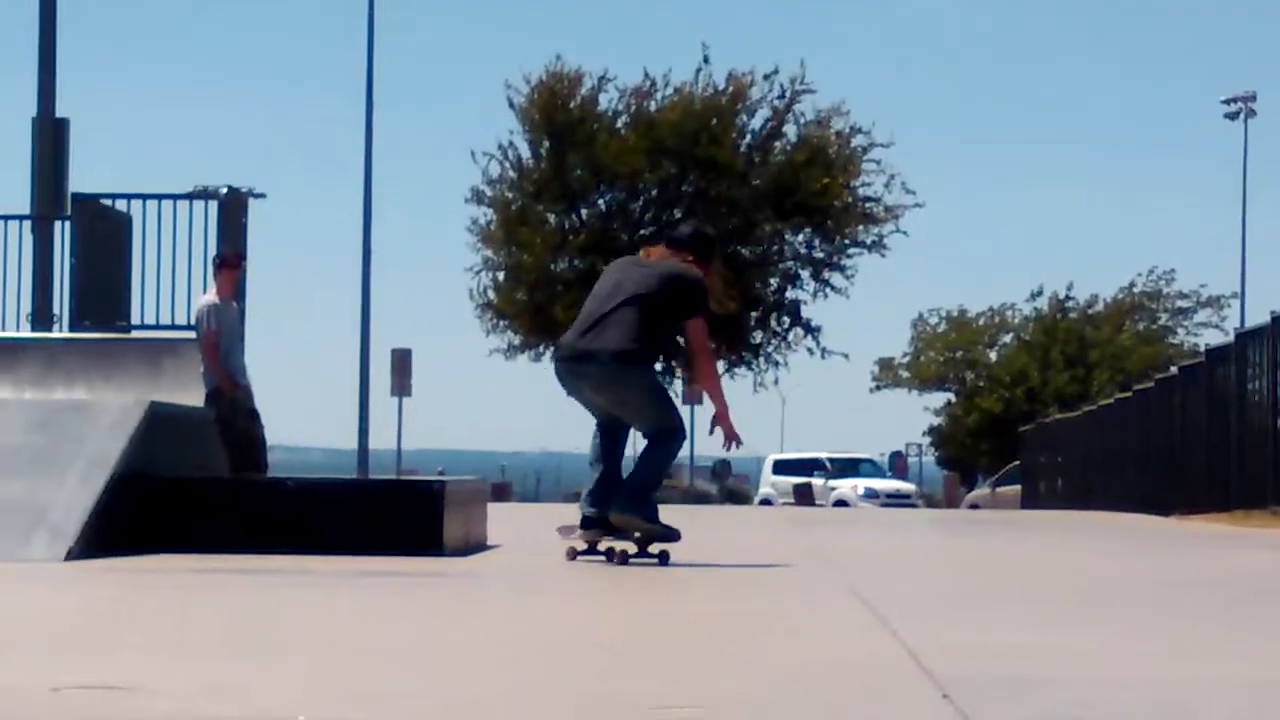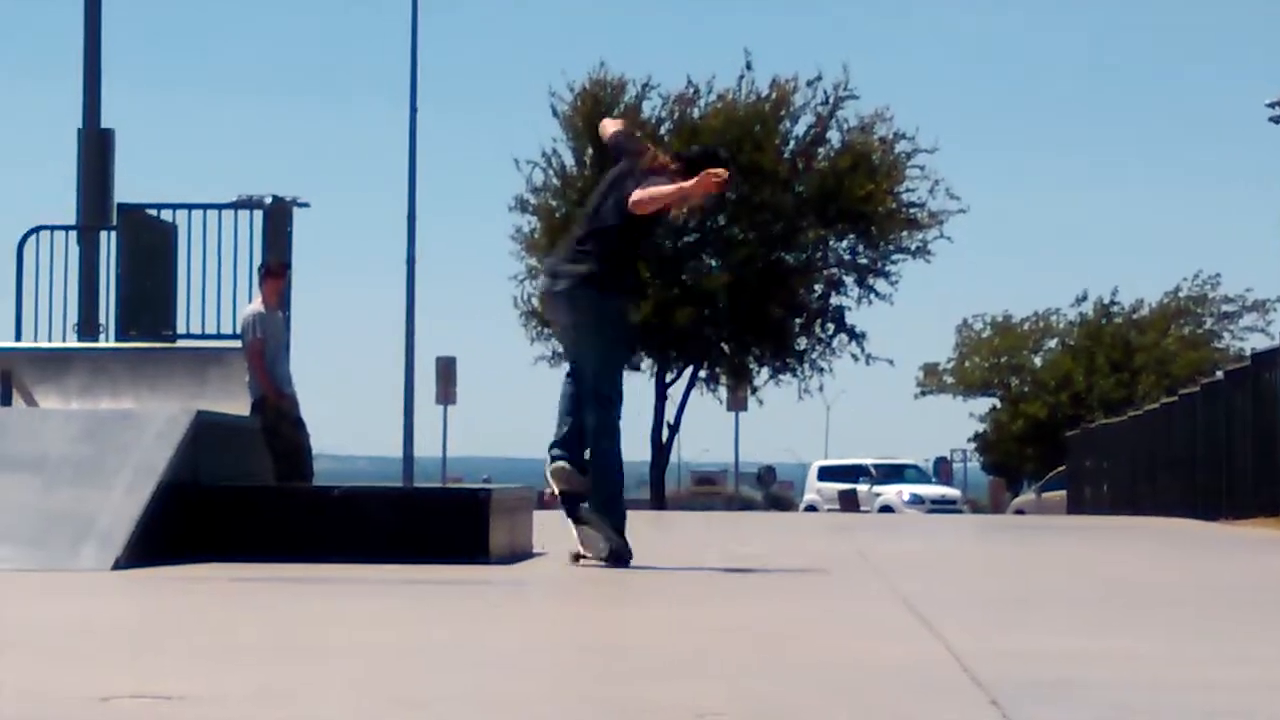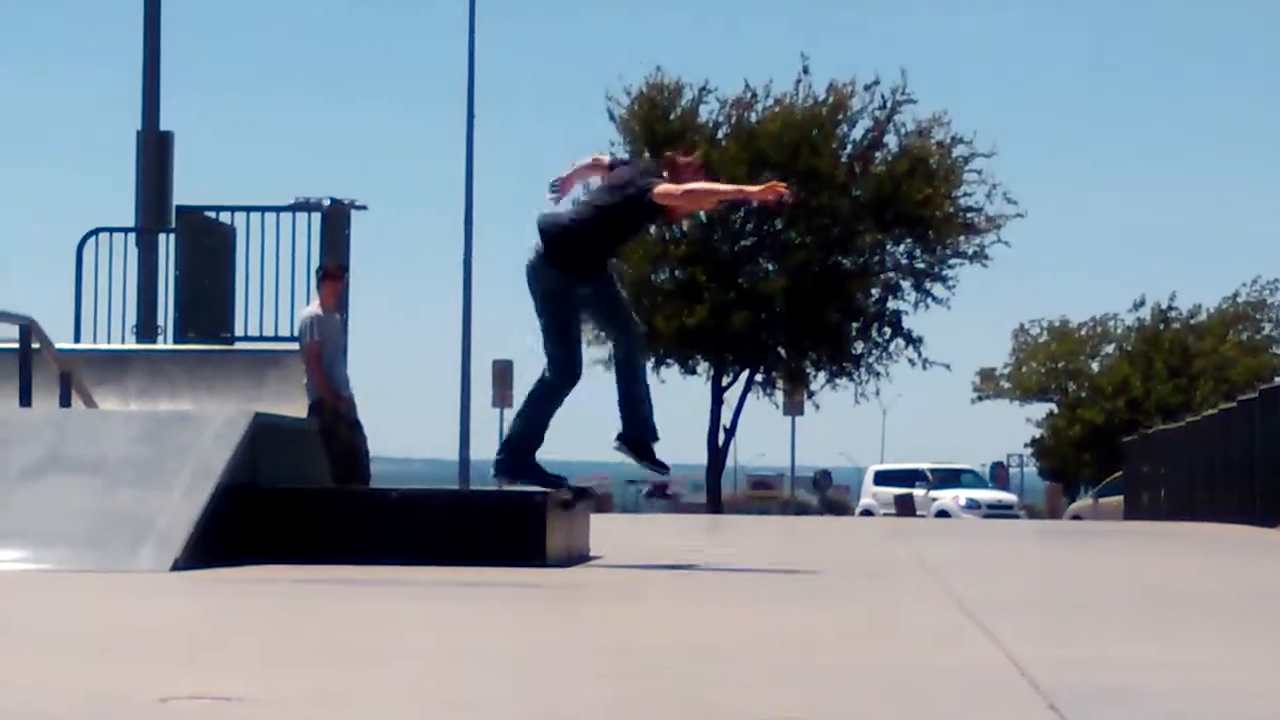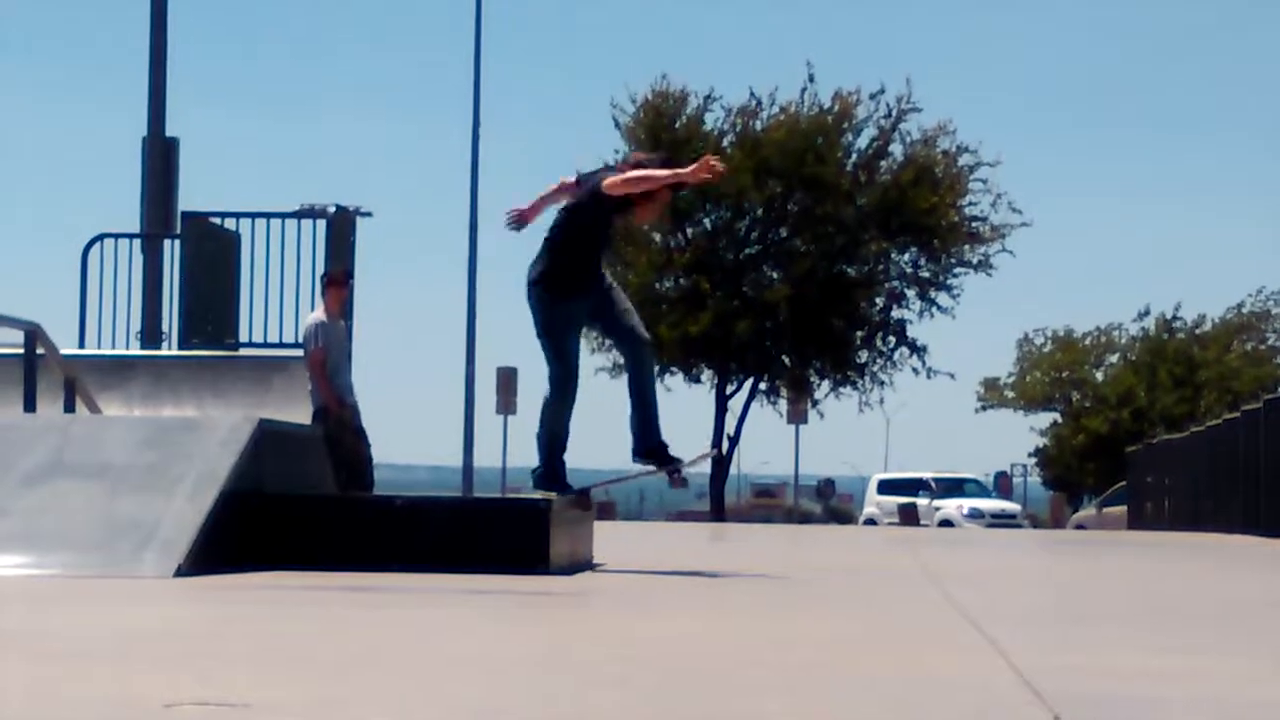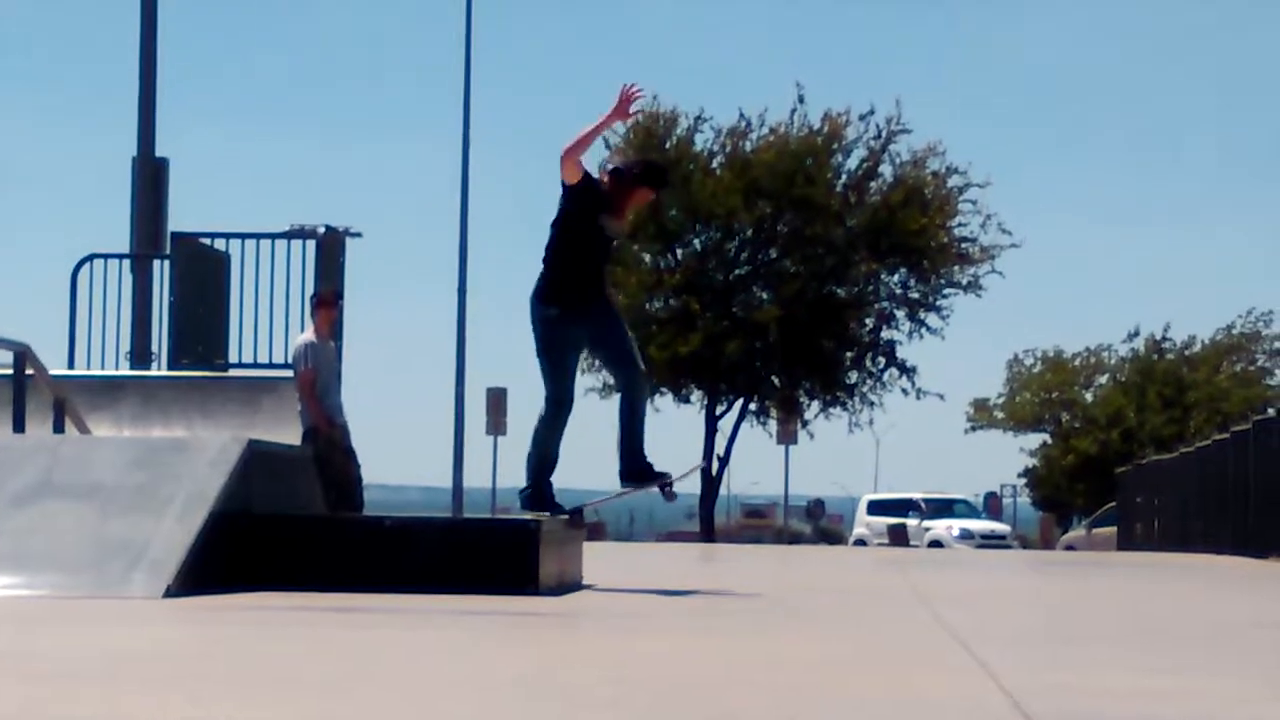
dt=0.3s
person 1, frame 1
left shoulder: (620, 266)
right shoulder: (688, 279)
right elbow: (701, 356)
right wrist: (723, 415)
left hip: (568, 364)
right hip: (620, 366)
left knee: (612, 423)
right knee: (668, 434)
left ankle: (596, 511)
right ankle: (632, 504)
person 1, frame 2
left shoulder: (631, 159)
right shoulder: (654, 184)
left elbow: (609, 127)
right elbow: (638, 202)
right wrist: (690, 184)
left hip: (556, 285)
right hip: (591, 289)
left knee: (583, 373)
right knee: (604, 400)
left ankle: (564, 454)
right ankle: (606, 510)
person 1, frame 3
left shoulder: (643, 171)
right shoulder: (647, 188)
left elbow: (601, 162)
right elbow: (683, 192)
left wrist: (570, 178)
right wrist: (747, 192)
left hip: (582, 262)
right hip: (557, 267)
left knee: (630, 340)
right knee: (565, 368)
left ankle: (637, 437)
right ankle: (513, 460)
person 1, frame 4
left shoulder: (600, 185)
right shoulder: (601, 192)
left elbow: (567, 185)
right elbow: (623, 181)
left wrist: (532, 209)
right wrist: (682, 175)
left hip: (590, 280)
right hip: (552, 289)
left knee: (639, 345)
right knee: (564, 382)
left ankle: (649, 446)
right ankle: (549, 475)
person 1, frame 5
left shoulder: (613, 212)
right shoulder: (587, 196)
right elbow: (568, 158)
right wrist: (612, 118)
left hip: (594, 304)
right hip: (556, 309)
left knee: (634, 376)
right knee: (559, 402)
left ankle: (634, 466)
right ankle: (536, 491)
person 2, frame 1
left shoulder: (232, 305)
right shoulder: (209, 306)
right elbow: (209, 351)
left wrist: (242, 386)
right wrist: (229, 388)
left hip: (239, 389)
right hip: (222, 392)
left knee: (254, 445)
right knee: (230, 450)
person 2, frame 2
left shoulder: (278, 314)
right shoulder: (254, 315)
right elbow: (255, 360)
left wrist: (288, 394)
right wrist: (274, 397)
left hip: (284, 397)
right hip: (268, 400)
left knee: (300, 454)
right knee: (277, 458)
person 2, frame 3
left shoulder: (336, 316)
right shoulder: (312, 317)
right elbow: (312, 363)
left wrist: (345, 397)
right wrist: (332, 400)
left hip: (342, 400)
right hip: (325, 403)
left knee: (357, 456)
right knee: (334, 460)
person 2, frame 4
left shoulder: (340, 323)
right shoulder: (317, 324)
right elbow: (317, 370)
left wrist: (349, 404)
right wrist: (336, 407)
left hip: (346, 406)
right hip: (330, 410)
left knee: (361, 463)
right knee: (339, 468)
person 2, frame 5
left shoulder: (330, 344)
right shoulder: (307, 344)
right elbow: (306, 391)
left wrist: (339, 425)
right wrist: (326, 428)
left hip: (336, 428)
right hip: (319, 431)
left knee: (351, 484)
right knee: (327, 488)
